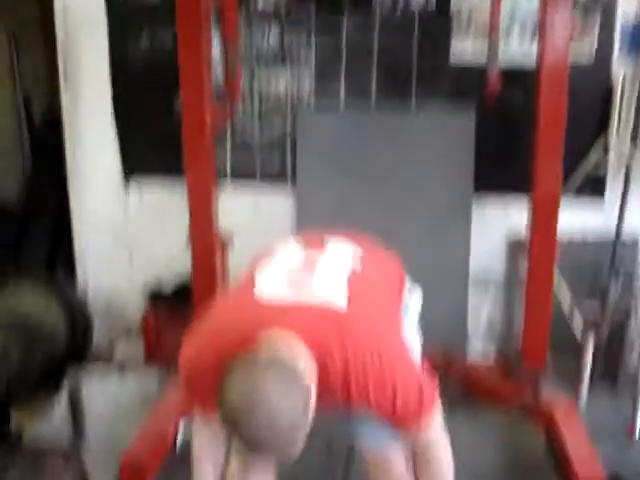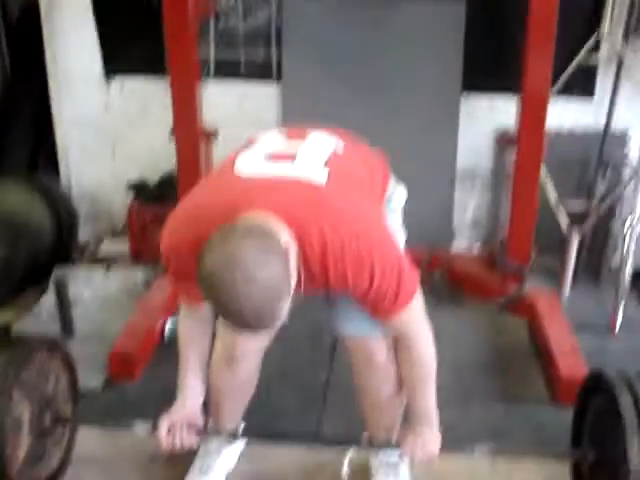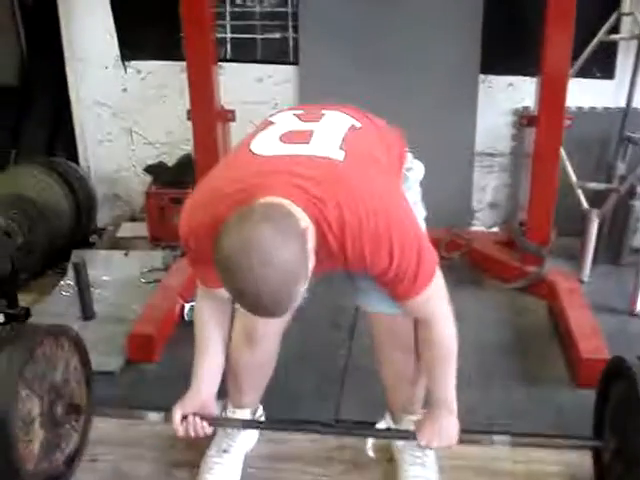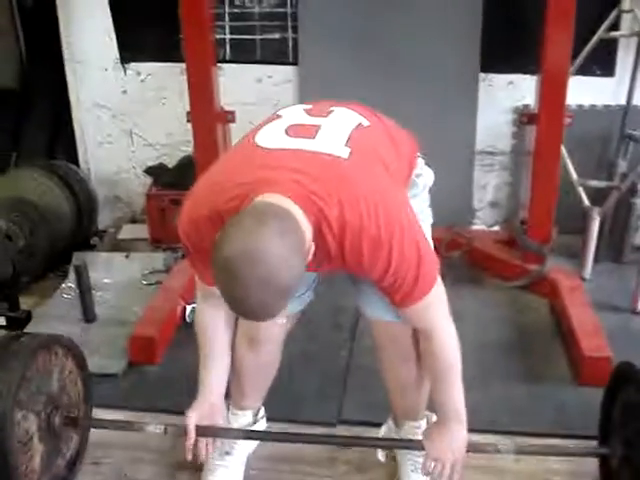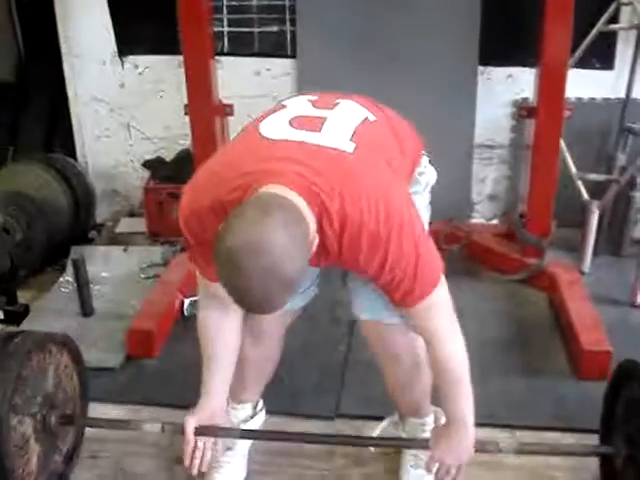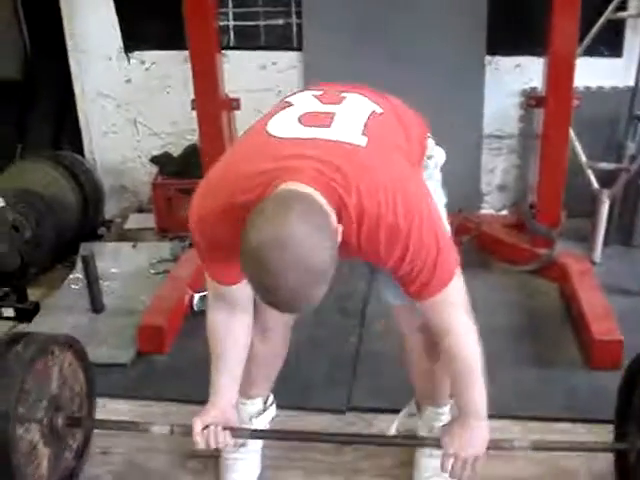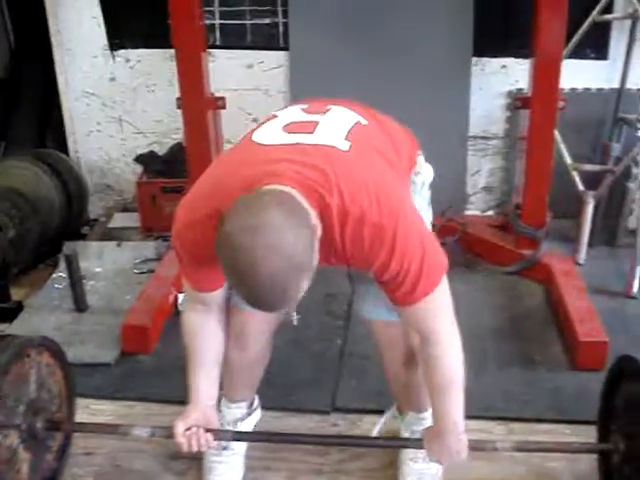
dt=0.2s
person 1, frame 1
left shoulder: (376, 357)
right shoulder: (205, 351)
left elbow: (429, 439)
right elbow: (208, 426)
left knee: (389, 457)
right knee: (249, 457)
person 1, frame 2
left shoulder: (359, 240)
right shoulder: (185, 235)
left elbow: (413, 328)
right elbow: (194, 309)
left wrist: (425, 422)
right wrist: (188, 398)
left knee: (373, 347)
right knee: (236, 344)
person 1, frame 3
left shoulder: (378, 219)
right shoulder: (204, 219)
left elbow: (433, 315)
right elbow: (213, 296)
left wrist: (443, 410)
right wrist: (202, 389)
left knee: (395, 323)
right knee: (255, 324)
left ankle: (407, 428)
right ankle: (239, 420)
person 1, frame 4
left shoulder: (377, 223)
right shoulder: (204, 214)
left elbow: (434, 325)
right elbow: (213, 301)
left wrist: (453, 421)
right wrist: (210, 397)
left knee: (397, 330)
right knee: (258, 327)
left ankle: (412, 433)
right ankle: (243, 421)
person 1, frame 5
left shoulder: (380, 221)
right shoulder: (204, 204)
left elbow: (439, 329)
right elbow: (219, 305)
left wrist: (460, 428)
right wrist: (213, 401)
left knee: (390, 329)
right knee: (261, 321)
left ankle: (417, 428)
right ankle: (242, 415)
person 1, frame 6
left shoulder: (397, 212)
right shoulder: (217, 206)
left elbow: (452, 325)
right elbow: (231, 305)
left wrist: (472, 420)
right wrist: (223, 401)
left knee: (418, 316)
right knee: (268, 314)
left ankle: (435, 418)
right ankle: (253, 410)
person 1, frame 7
left shoulder: (382, 218)
right shoulder: (201, 217)
left elbow: (437, 332)
right elbow: (202, 306)
left wrist: (449, 431)
right wrist: (201, 402)
left knee: (397, 330)
right knee: (244, 322)
left ankle: (416, 424)
right ankle: (237, 414)
